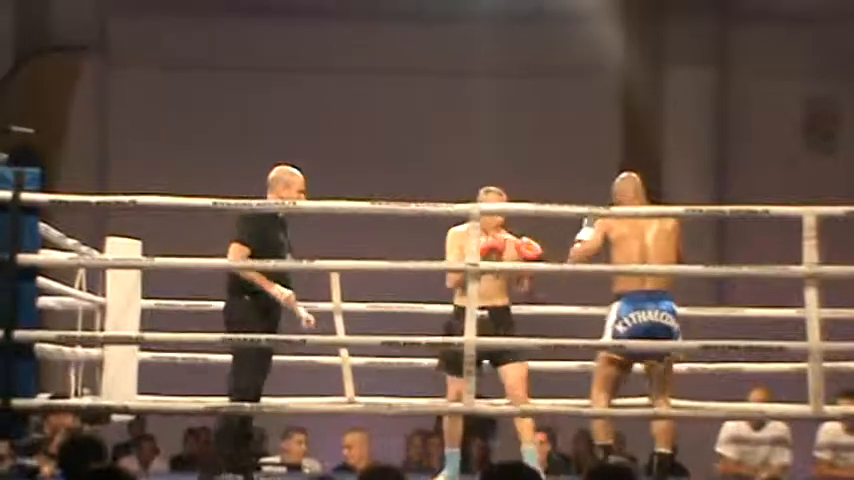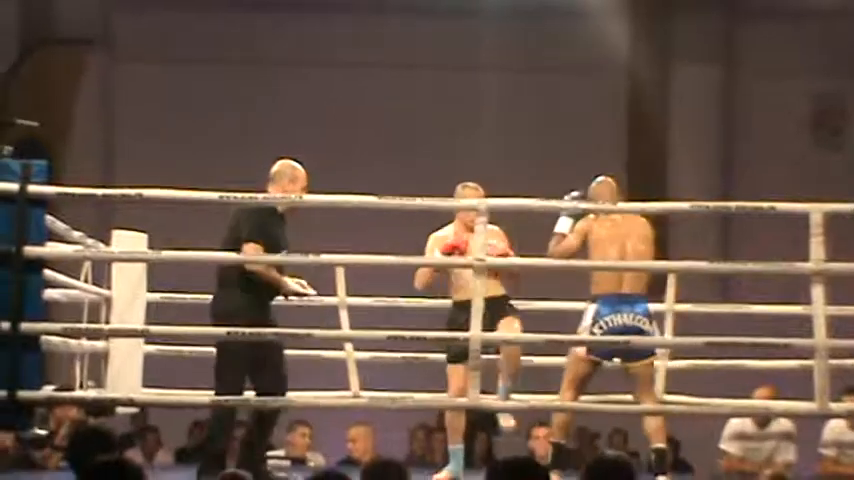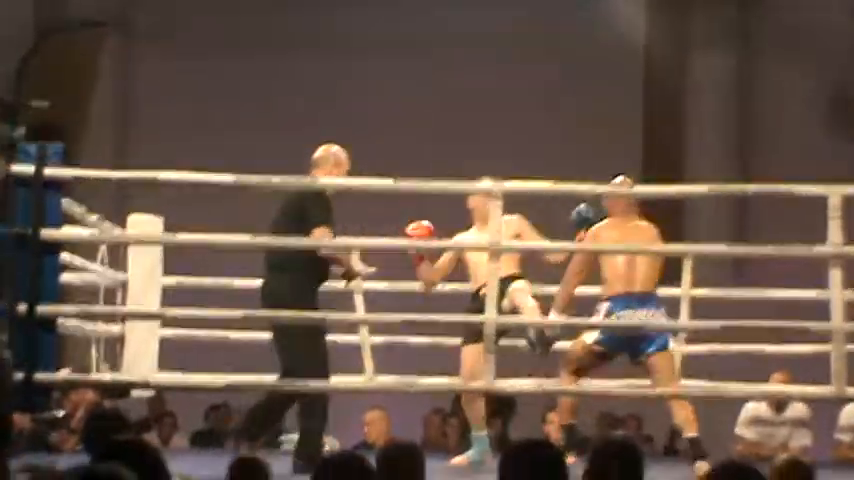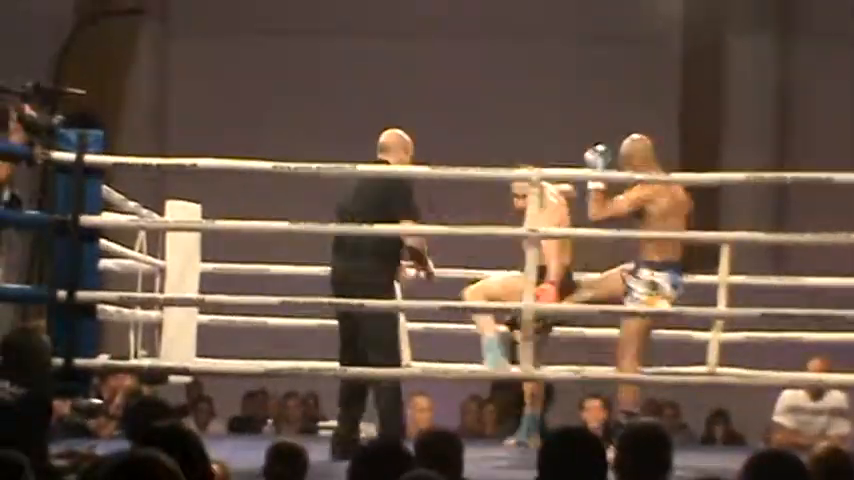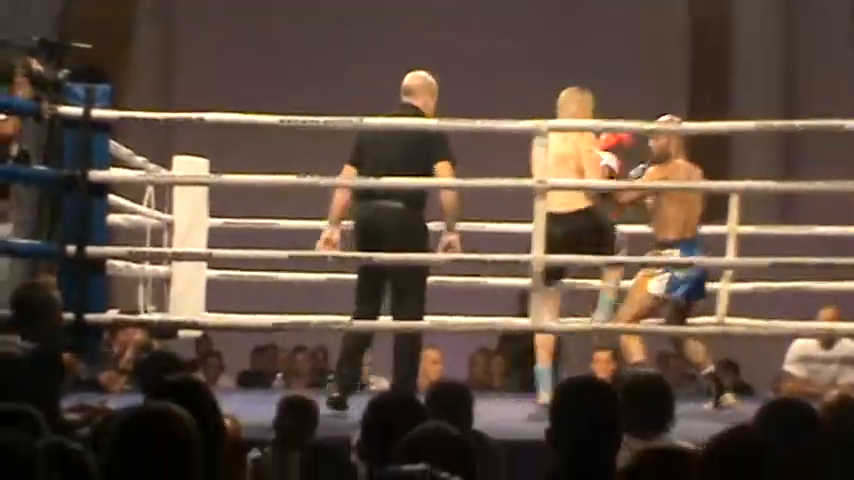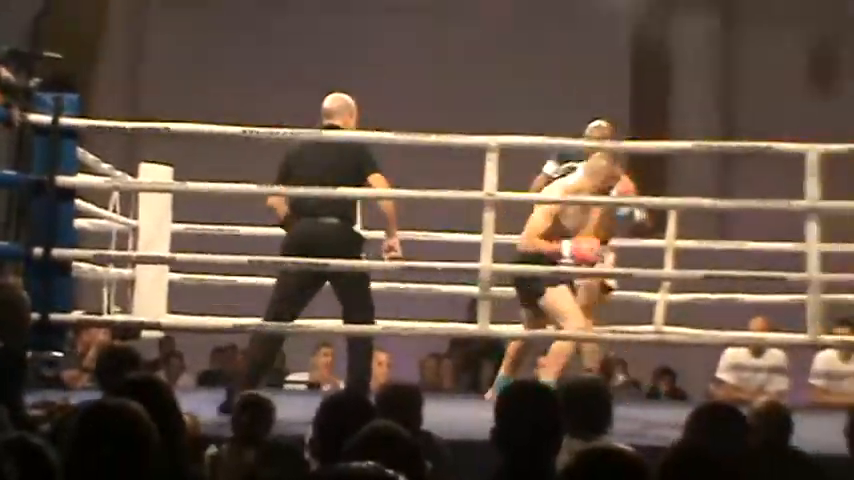
dt=0.4s
person 1, frame 1
left shoulder: (277, 224)
right shoulder: (256, 218)
right elbow: (235, 260)
left wrist: (298, 308)
right wrist: (271, 289)
left hip: (265, 315)
right hip: (247, 312)
left knee: (250, 395)
right knee: (243, 391)
left ankle: (238, 467)
person 1, frame 2
left shoulder: (274, 215)
right shoulder: (256, 211)
right elbow: (253, 261)
left wrist: (288, 281)
right wrist: (284, 282)
left hip: (257, 308)
right hip: (235, 306)
left knee: (275, 386)
right knee: (230, 390)
person 1, frame 3
left shoulder: (303, 196)
right shoulder: (315, 196)
right elbow: (324, 245)
left wrist: (345, 265)
right wrist: (350, 266)
left hip: (293, 290)
right hip: (289, 290)
left knee: (313, 374)
right knee: (303, 374)
left ankle: (308, 455)
right ankle: (259, 438)
person 1, frame 4
left shoulder: (359, 184)
right shoulder: (397, 183)
right elbow: (412, 238)
right wrist: (425, 265)
left hip: (342, 271)
right hip: (370, 274)
left knee: (353, 360)
right knee: (384, 361)
left ankle: (345, 441)
person 1, frame 5
left shoulder: (372, 128)
right shoulder: (429, 131)
left elbow: (345, 179)
right elbow: (446, 180)
left wrist: (333, 226)
right wrist: (450, 230)
left hip: (368, 218)
right hip: (403, 220)
left knee: (365, 308)
right knee: (408, 312)
left ankle: (340, 388)
person 1, frame 6
left shoulder: (299, 151)
right shoulder: (356, 149)
left elbow: (274, 199)
right elbow: (382, 192)
right wrist: (392, 235)
left hip: (302, 238)
right hip: (339, 237)
left knee: (277, 318)
right knee: (360, 320)
left ankle: (240, 392)
person 2, frame 1
left shoulder: (610, 222)
right shoulder: (670, 224)
left elbow: (576, 260)
left wrist: (585, 231)
left hip: (627, 311)
right hip: (663, 311)
left knee: (601, 393)
right knee: (660, 399)
person 2, frame 2
left shoulder: (589, 223)
right shoulder: (644, 226)
left elbow: (554, 257)
left wrist: (565, 218)
left hip: (603, 311)
right hip: (639, 312)
left knee: (569, 391)
right knee: (647, 399)
person 2, frame 3
left shoulder: (600, 231)
right shoulder: (652, 232)
left elbow: (573, 275)
left wrist: (554, 316)
left hip: (618, 312)
right hip: (651, 313)
left knee: (568, 372)
right knee: (671, 391)
left ankle: (564, 448)
right ankle: (699, 455)
person 2, frame 4
left shoulder: (646, 192)
right shoulder: (674, 189)
left elbow: (598, 213)
right elbow: (688, 207)
left wrist: (597, 174)
left hip: (655, 280)
right hip: (646, 272)
left knee: (627, 356)
right knee: (589, 291)
person 2, frame 5
left shoulder: (662, 171)
right shoulder: (692, 171)
left elbow: (624, 197)
left hip: (672, 258)
right hip: (689, 258)
left knee: (624, 322)
right ankle: (719, 390)
person 2, frame 6
left shoulder: (619, 180)
right shoulder: (570, 170)
left elbow: (642, 222)
right elbow: (536, 192)
left wrist: (632, 214)
right wrist: (553, 165)
left knee: (584, 320)
person 3, frame 1
left shoulder: (510, 242)
right shoulder: (456, 235)
left elbow: (525, 288)
right elbow: (452, 281)
left wrist: (530, 263)
right wrist: (479, 255)
left hip: (499, 320)
right hip: (464, 320)
left knee: (518, 394)
right knee: (455, 397)
person 3, frame 2
left shoulder: (494, 233)
right shoulder: (440, 238)
right elbow: (420, 284)
left wrist: (504, 258)
right wrist: (441, 255)
left hip: (497, 307)
right hip: (464, 315)
right knee: (457, 393)
left ankle: (504, 394)
person 3, frame 3
left shoulder: (514, 223)
right shoulder: (461, 240)
left elbow: (552, 254)
right elbow: (429, 280)
right wrist: (418, 255)
left hip: (510, 289)
right hip: (480, 302)
left knee: (519, 290)
right knee: (469, 379)
right ankle: (480, 446)
person 3, frame 4
left shoulder: (546, 215)
right shoulder: (554, 192)
left elbow: (554, 260)
right elbow: (566, 190)
left wrist: (550, 290)
left hip: (545, 283)
right hip: (557, 280)
left knee: (473, 294)
left ankle: (498, 359)
right ankle: (530, 427)
person 3, frame 5
left shoulder: (540, 140)
right shoulder: (582, 138)
right elbow: (596, 182)
right wrist: (602, 165)
left hip: (553, 227)
right hip: (585, 222)
left knee: (546, 309)
left ankle: (544, 389)
person 3, frame 6
right shoulder: (557, 198)
right elbow: (527, 242)
right wrist: (564, 251)
left hip: (547, 264)
right hip: (535, 265)
left knee: (534, 329)
right knee: (577, 326)
left ankle: (501, 386)
